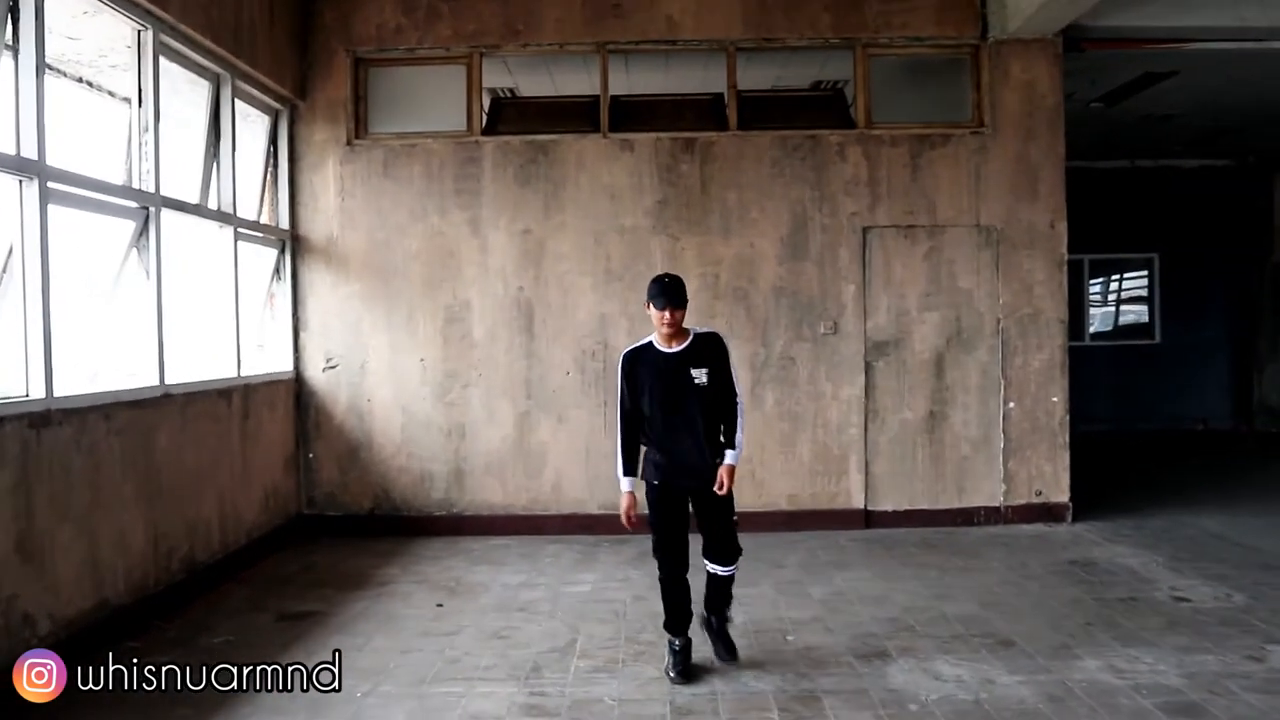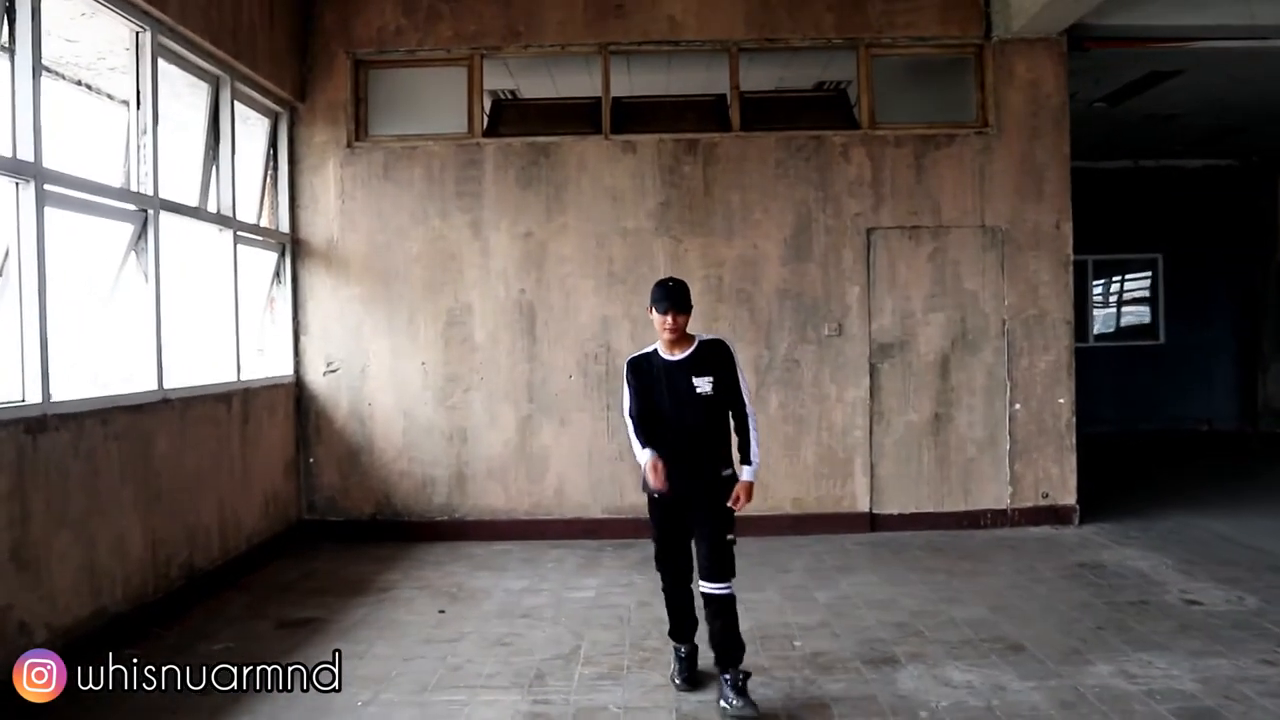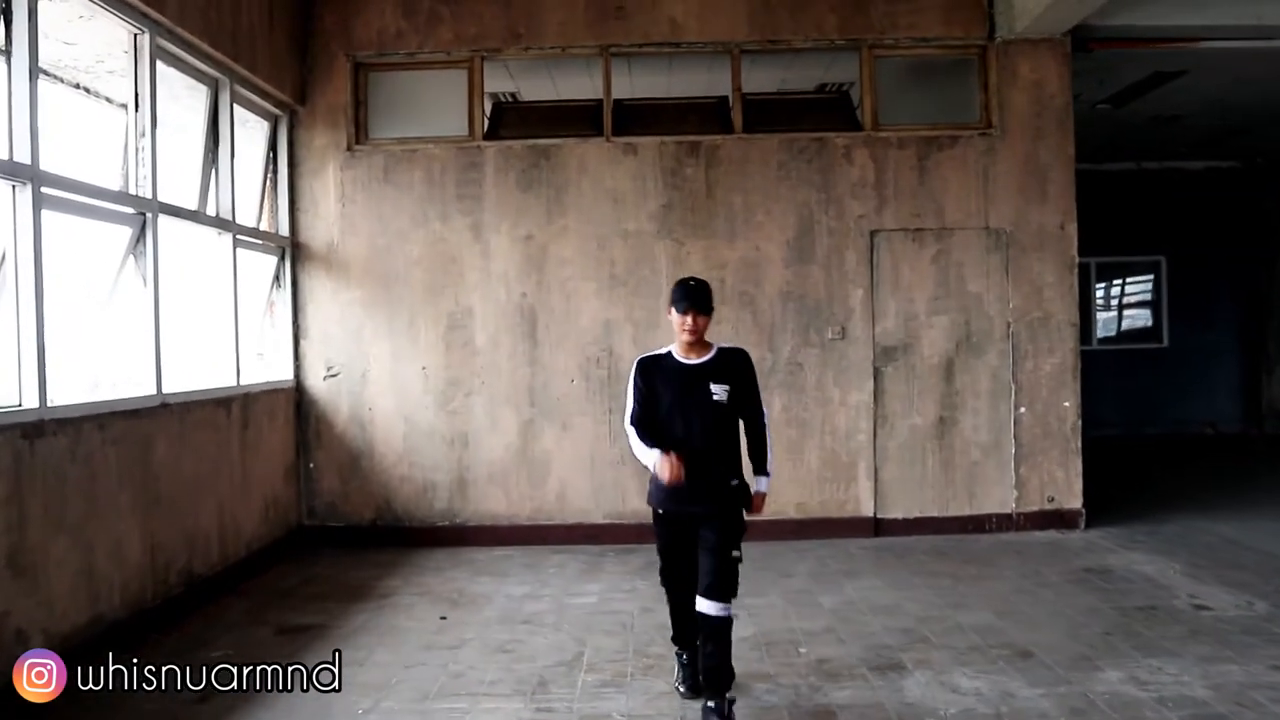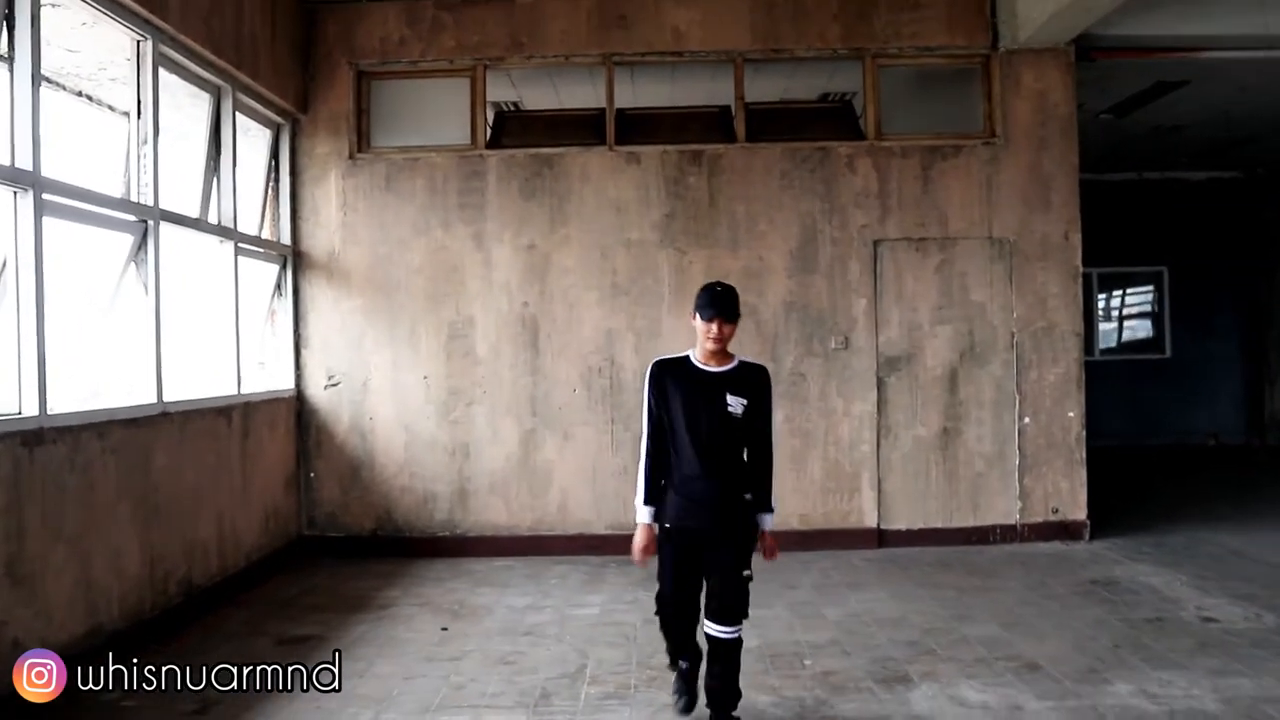
dt=0.2s
person 1, frame 1
left shoulder: (711, 346)
right shoulder: (634, 359)
left elbow: (732, 402)
right elbow: (627, 421)
left wrist: (730, 458)
right wrist: (626, 484)
left hip: (710, 470)
right hip: (661, 474)
left knee: (723, 554)
right knee: (671, 563)
left ankle: (716, 618)
right ankle: (678, 641)
person 1, frame 2
left shoulder: (717, 353)
right shoulder: (638, 367)
left elbow: (743, 412)
right elbow: (635, 422)
left wrist: (747, 472)
right wrist: (648, 456)
left hip: (714, 483)
right hip: (666, 487)
left knee: (716, 576)
right knee: (673, 574)
left ankle: (730, 674)
right ankle: (684, 649)
person 1, frame 3
left shoulder: (735, 363)
right shoulder: (649, 368)
left elbow: (756, 422)
right elbow: (634, 426)
left wrist: (760, 481)
right wrist: (656, 456)
left hip: (722, 499)
right hip: (670, 500)
left knee: (715, 598)
right knee: (678, 588)
right ankle: (686, 655)
person 1, frame 4
left shoulder: (754, 379)
right shoulder: (664, 372)
left elbow: (761, 450)
right elbow: (651, 444)
left wrist: (765, 519)
right wrist: (644, 517)
left hip: (732, 518)
right hip: (677, 515)
left knee: (726, 620)
right knee: (674, 608)
right ankle: (685, 664)
